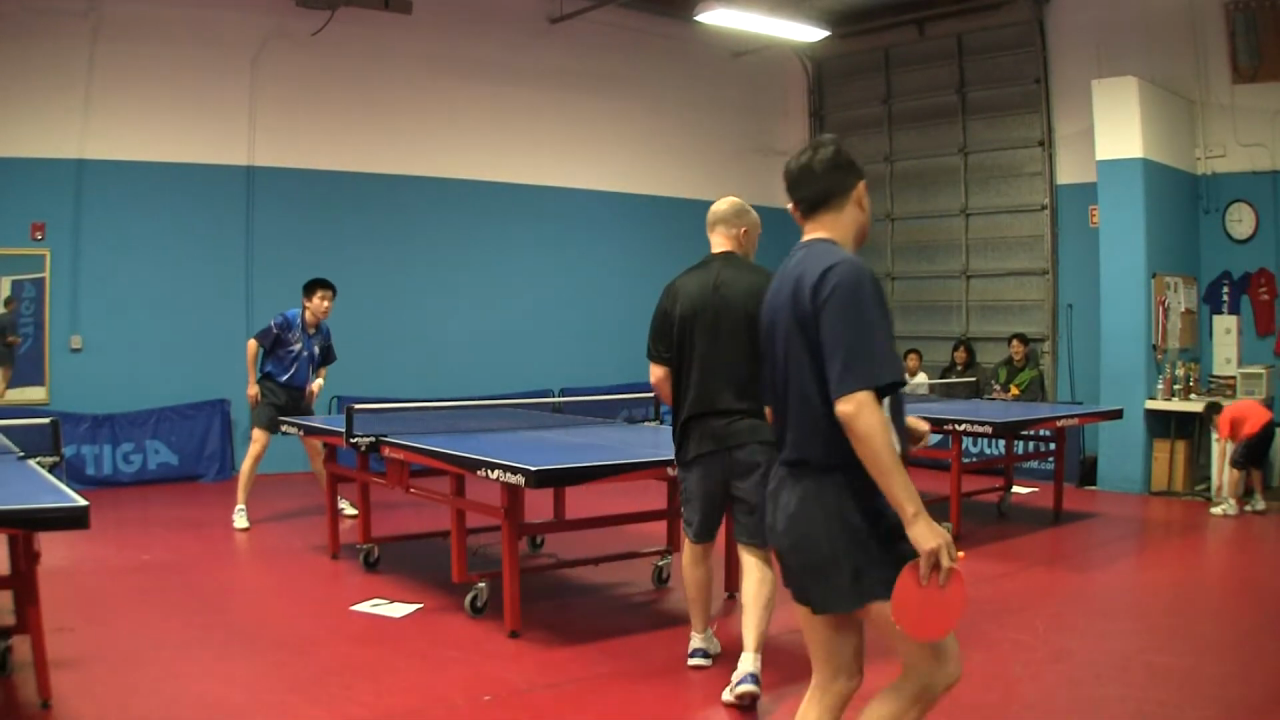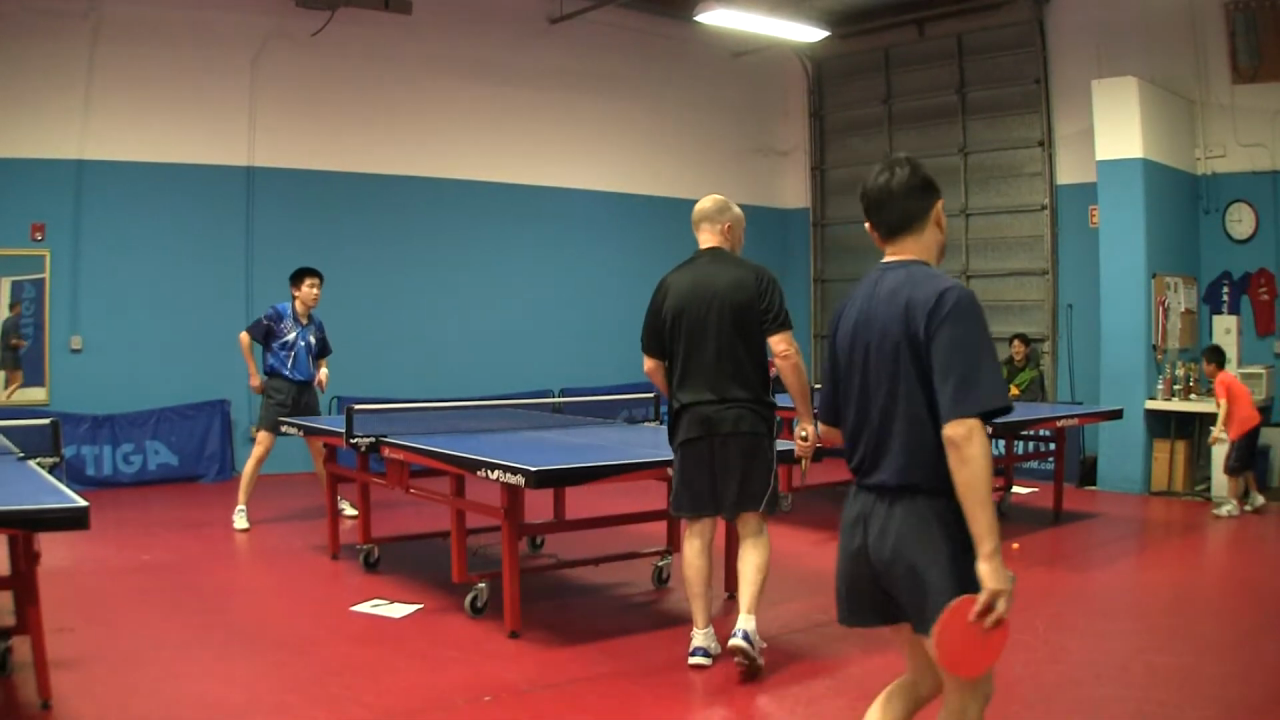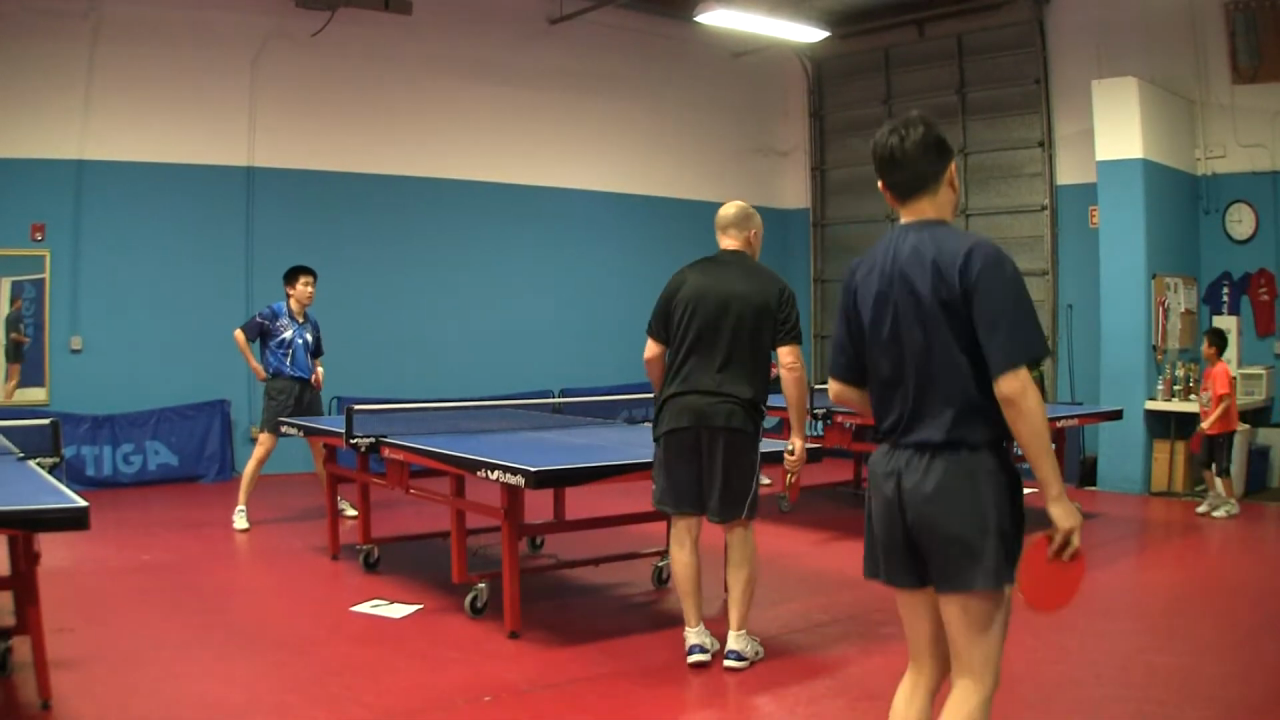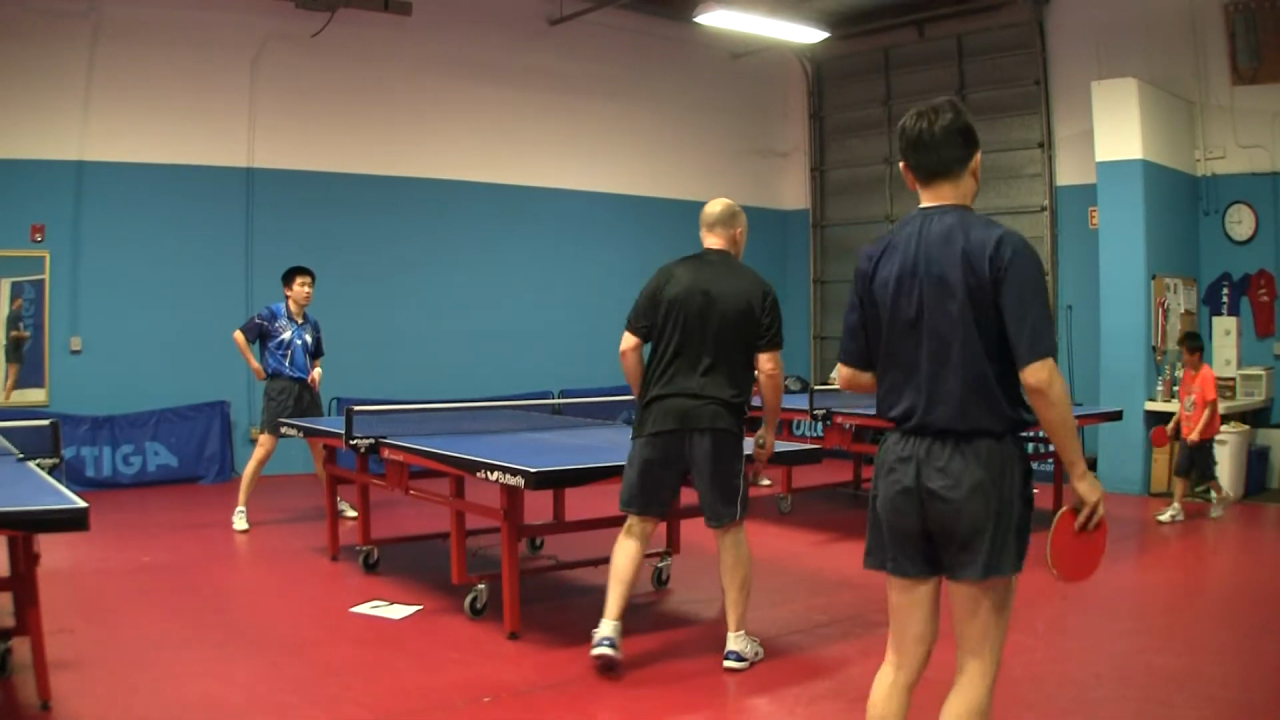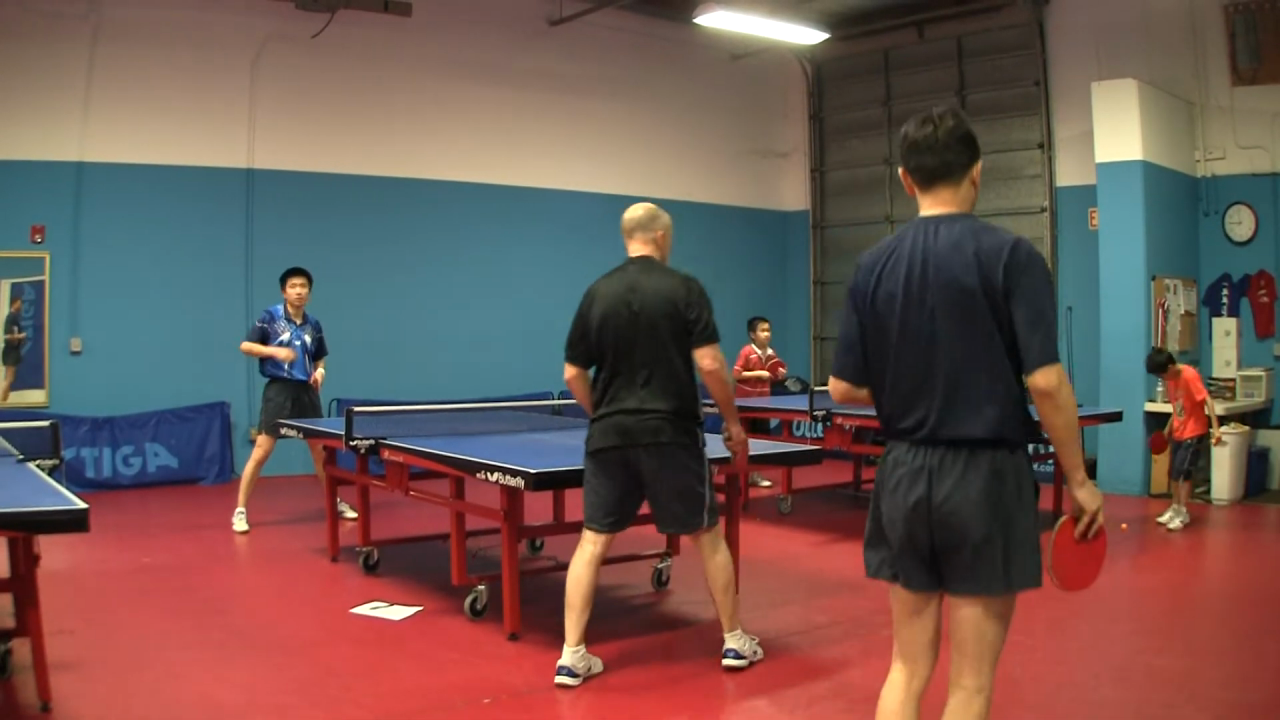
dt=0.3s
person 1, frame 1
left shoulder: (784, 279)
right shoulder: (846, 275)
right elbow: (854, 407)
left wrist: (890, 426)
right wrist: (916, 517)
left hip: (796, 496)
right hip: (841, 504)
right knee: (938, 665)
person 1, frame 2
left shoulder: (850, 308)
right shoulder: (947, 300)
left elbow: (829, 428)
right elbow: (962, 433)
right wrist: (987, 552)
left hip: (865, 515)
right hip: (927, 519)
person 1, frame 3
left shoulder: (862, 271)
right shoulder: (978, 259)
left elbow: (844, 390)
right elbow: (1013, 388)
right wrist: (1056, 495)
left hip: (893, 477)
right hip: (965, 477)
left knee: (926, 666)
person 1, frame 4
left shoulder: (876, 256)
right shoulder: (1004, 249)
left elbow: (852, 374)
right elbow: (1038, 379)
right wrist: (1079, 472)
left hip: (902, 464)
right hip: (981, 467)
left knee: (903, 657)
right knee: (977, 663)
person 1, frame 5
left shoulder: (873, 266)
right shoulder: (1011, 257)
left elbow: (844, 388)
right elbow: (1046, 383)
right wrist: (1079, 480)
left hip: (905, 476)
right hip: (987, 478)
left knee: (909, 667)
person 2, frame 1
left shoulder: (677, 290)
right shoulder: (769, 287)
left elbow: (659, 378)
left hip: (699, 435)
right hip: (757, 434)
left knee: (696, 541)
right knee: (755, 551)
left ankle: (701, 638)
right ankle: (749, 663)
person 2, frame 2
left shoulder: (669, 285)
right shoulder: (757, 279)
left elbow: (652, 367)
right elbow: (784, 353)
right wrist: (806, 417)
left hip: (691, 423)
right hip: (747, 419)
left knee: (696, 529)
right knee: (751, 524)
left ankle: (701, 637)
right ankle: (746, 626)
person 2, frame 3
left shoulder: (684, 279)
right shoulder: (773, 287)
left elbow: (652, 355)
right elbow: (790, 365)
right wrist: (797, 434)
left hip: (679, 415)
right hip: (736, 419)
left knee: (683, 526)
right knee: (737, 528)
left ankle: (695, 635)
right ankle: (738, 640)
person 2, frame 4
left shoulder: (668, 277)
right shoulder: (757, 289)
left elbow: (629, 349)
right elbow: (769, 370)
left wrist: (646, 400)
right wrist: (770, 427)
left hip: (661, 418)
right hip: (719, 423)
left knee: (637, 525)
right knee: (729, 531)
left ankle: (608, 631)
right ankle: (737, 641)
person 2, frame 5
left shoulder: (596, 293)
right shoulder: (684, 288)
left elbow: (573, 375)
right elbow: (709, 366)
right wrist: (732, 423)
left hip: (609, 435)
right hip: (671, 432)
left knee: (593, 541)
right knee: (707, 535)
left ankle: (572, 656)
right ankle: (735, 641)
person 3, frame 1
left shoulder: (324, 333)
right shoulder: (285, 321)
left elbow: (322, 365)
right elbow: (253, 344)
left wrist: (318, 381)
right wrist: (252, 383)
left hip: (300, 395)
right hip: (271, 391)
left knee: (317, 449)
right knee: (257, 448)
left ankle: (335, 500)
right ankle: (240, 509)
person 3, frame 2
left shoulder: (317, 325)
right shoulder: (277, 314)
left elbow: (321, 357)
right elbow: (245, 337)
left wrist: (323, 371)
right wrist: (253, 374)
left hip: (306, 392)
right hip: (278, 389)
left knee: (320, 449)
right knee: (261, 449)
left ankle: (336, 501)
right ankle: (240, 509)
person 3, frame 3
left shoulder: (312, 323)
right shoulder: (272, 313)
right elbow: (240, 334)
left wrist: (319, 370)
right wrist: (255, 366)
left hip: (308, 390)
right hip: (281, 388)
left knee: (321, 448)
right knee: (263, 450)
left ankle: (335, 501)
right ankle: (241, 509)
person 3, frame 4
left shoulder: (312, 324)
right shoulder: (271, 314)
right elbow: (239, 335)
left wrist: (317, 371)
right wrist: (255, 365)
left hip: (307, 391)
right hip: (281, 389)
left knee: (321, 449)
right knee: (263, 451)
left ankle: (335, 502)
right ankle: (240, 510)
person 3, frame 5
left shoulder: (313, 324)
right shoulder: (270, 317)
right elbow: (246, 346)
left wrist: (320, 371)
right wrist: (275, 351)
left hip: (307, 392)
right hip: (279, 390)
left knee: (321, 450)
right knee: (261, 452)
left ankle: (335, 502)
right ankle: (240, 511)
